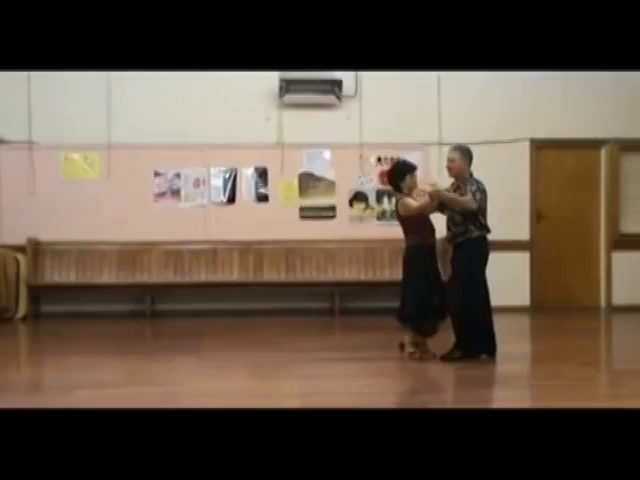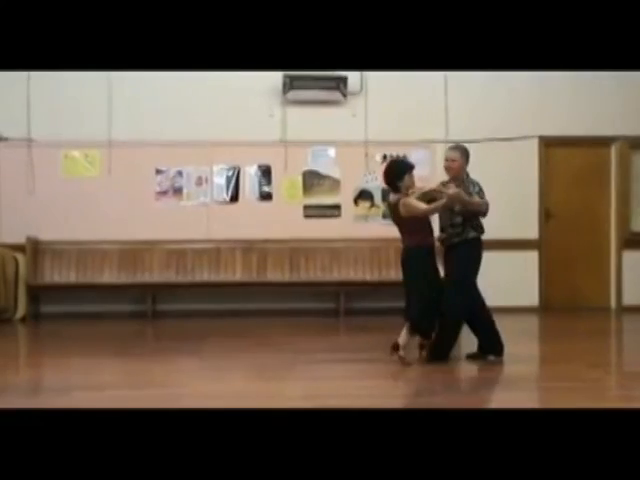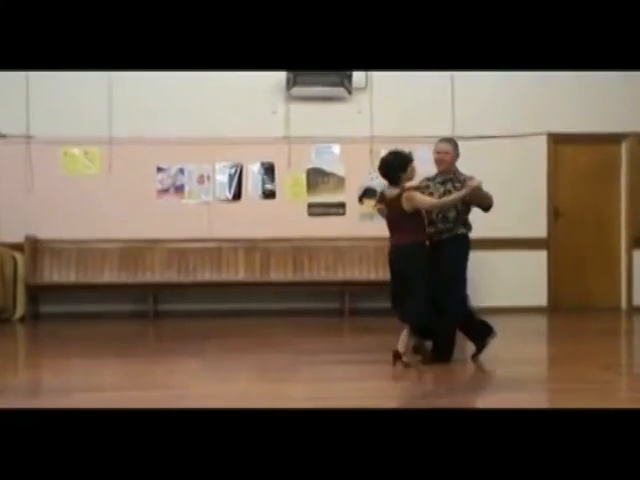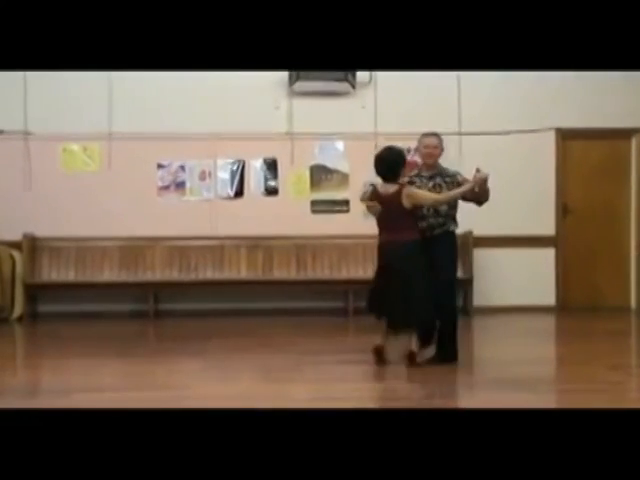
dt=0.2s
person 1, frame 1
left shoulder: (473, 186)
right shoulder: (454, 187)
left elbow: (472, 205)
right elbow: (441, 207)
left wrist: (444, 196)
left hip: (473, 246)
right hip: (461, 247)
left knee: (460, 295)
right knee: (474, 296)
left ankle: (466, 346)
right ankle: (484, 346)
person 1, frame 2
left shoulder: (472, 187)
right shoulder: (444, 188)
left elbow: (482, 209)
left wrist: (461, 198)
left hip: (467, 247)
right hip: (451, 248)
left knee: (454, 298)
right knee: (469, 298)
left ankle: (440, 350)
right ankle: (491, 346)
person 1, frame 3
left shoulder: (463, 182)
right shoulder: (428, 183)
left elbow: (486, 205)
left wrist: (477, 192)
left hip: (454, 244)
right hip: (435, 245)
left knee: (449, 296)
right knee: (440, 295)
left ankle: (441, 351)
right ankle: (480, 330)
person 1, frame 4
left shoulder: (452, 178)
right shoulder: (408, 180)
left elbow: (479, 199)
left wrist: (482, 186)
right wrist: (371, 204)
left hip: (443, 242)
left knee: (443, 295)
left ankle: (446, 351)
right ankle: (422, 340)
person 2, frame 1
left shoulder: (413, 199)
right shoulder: (404, 203)
left elbow: (422, 199)
right elbow: (419, 207)
right wrist: (431, 198)
left hip: (422, 254)
right hip: (418, 255)
left knee: (427, 298)
right knee: (418, 299)
left ankle: (419, 342)
right ankle: (409, 342)
person 2, frame 2
left shoulder: (400, 200)
right shoulder: (406, 203)
right elbow: (427, 210)
right wrist: (447, 198)
left hip: (414, 254)
right hip: (420, 255)
left knee: (426, 299)
right knee: (421, 301)
left ankle: (426, 342)
right ankle: (400, 343)
person 2, frame 3
left shoulder: (384, 195)
right shoulder: (409, 197)
right elbow: (439, 204)
right wrist: (466, 191)
left hip: (396, 252)
right hip: (413, 252)
left knee: (406, 298)
right knee: (417, 299)
left ankle: (404, 345)
right ankle: (401, 349)
person 2, frame 4
left shoulder: (373, 192)
right shoulder: (408, 194)
left elbow: (364, 197)
right elbow: (445, 199)
right wrist: (473, 184)
left hip: (387, 252)
right hip: (409, 252)
left knee: (389, 299)
right knee: (416, 299)
left ankle: (382, 344)
right ankle: (410, 350)
